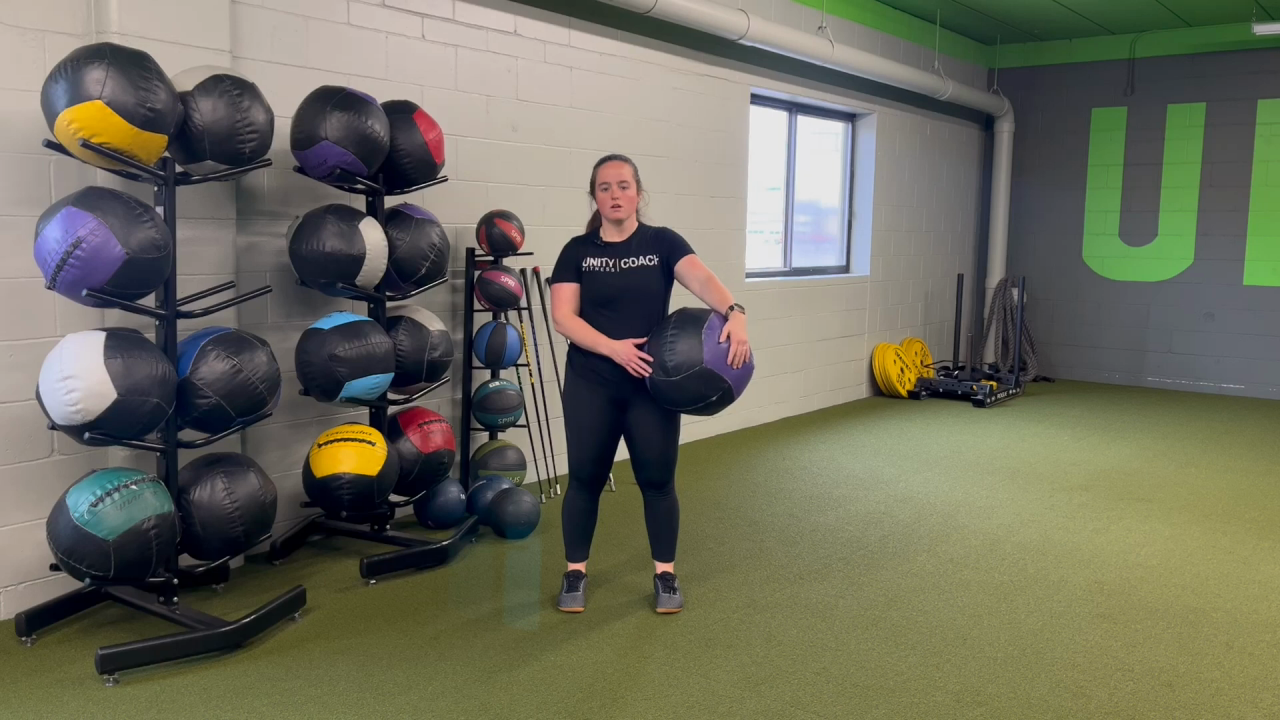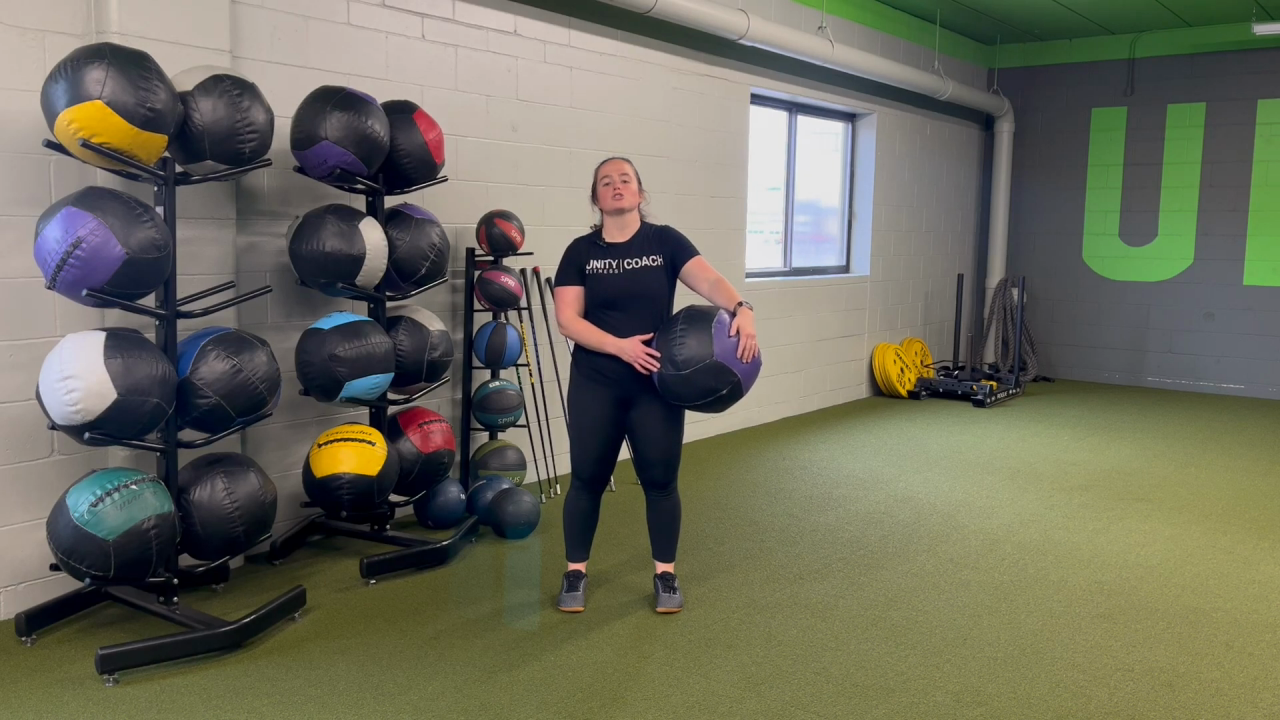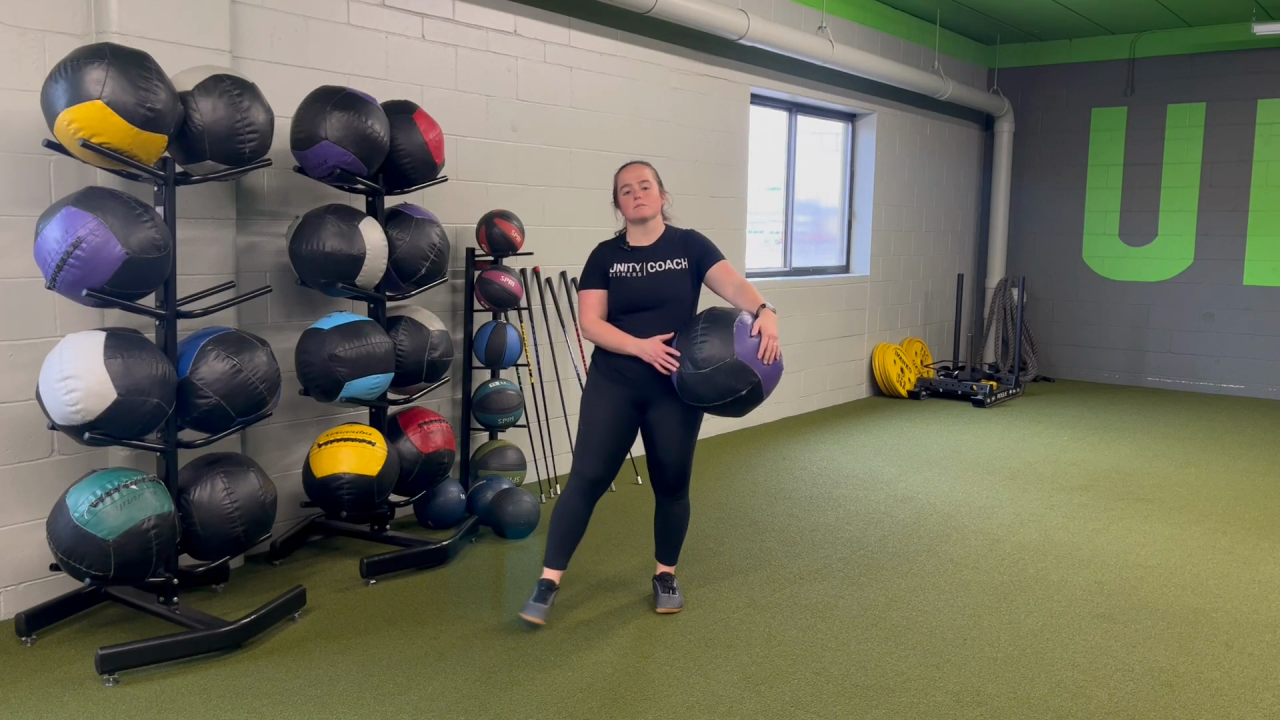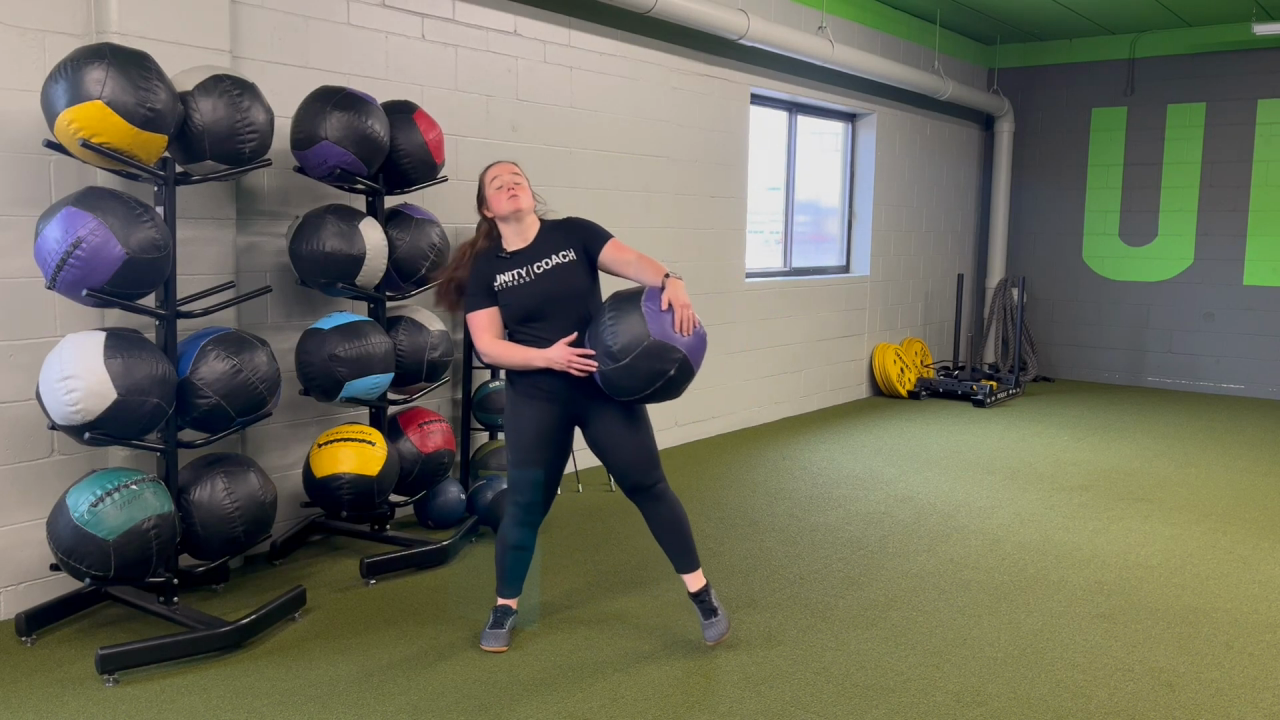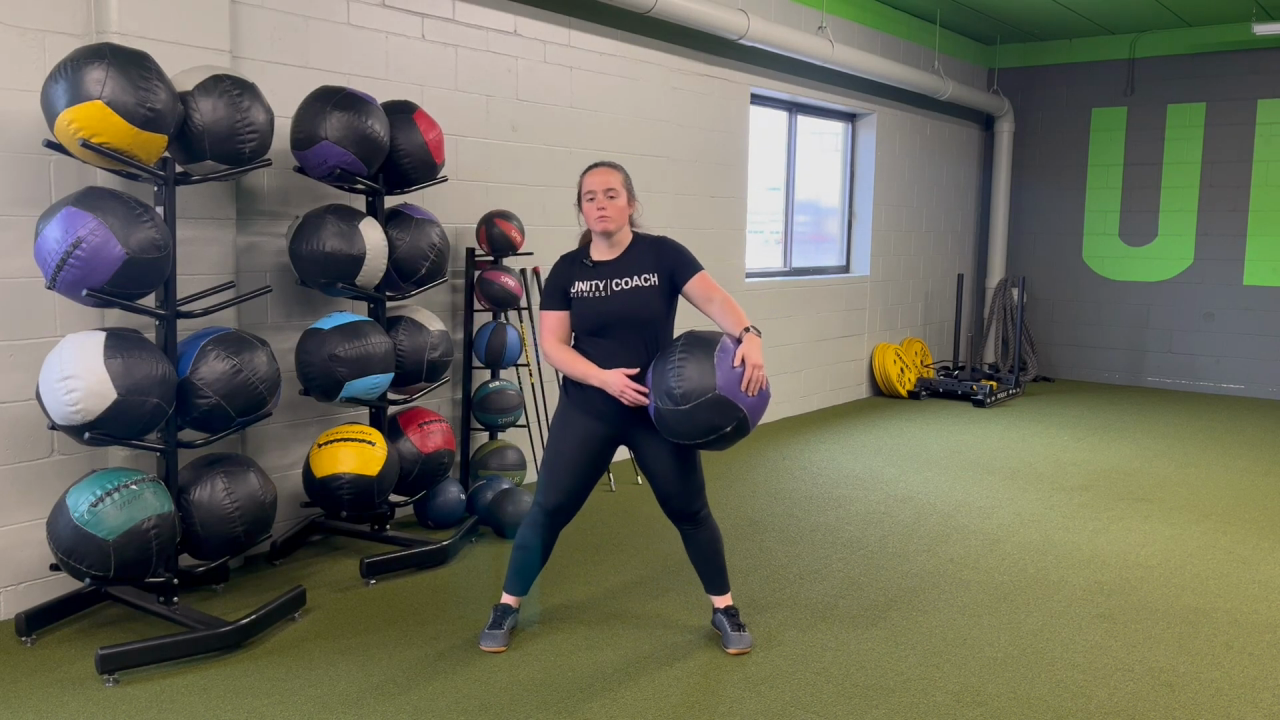
dt=1s
person 1, frame 1
left shoulder: (662, 242)
right shoulder: (577, 251)
left elbow: (701, 279)
right elbow: (563, 318)
left wrist: (733, 313)
right wrist: (613, 347)
left hip: (653, 385)
right hip: (591, 386)
left knee: (658, 480)
right knee: (585, 479)
left ankle: (665, 574)
right ankle: (575, 572)
person 1, frame 2
left shoulder: (665, 241)
right shoulder: (580, 251)
left elbow: (708, 280)
right elbow: (567, 320)
left wrist: (741, 309)
right wrist: (620, 345)
left hip: (657, 384)
right hip: (595, 386)
left knee: (660, 479)
right knee: (588, 479)
left ankle: (665, 574)
right ankle: (575, 572)
person 1, frame 3
left shoulder: (689, 245)
right shoulder: (605, 256)
left elbow: (731, 283)
right elbow: (590, 323)
left wrist: (763, 311)
right wrist: (640, 346)
left hip: (675, 388)
right hip: (613, 386)
left knee: (672, 484)
right knee: (587, 480)
left ankle: (665, 574)
right ankle: (548, 580)
person 1, frame 4
left shoulder: (573, 233)
right shoulder: (485, 270)
left elbow: (629, 261)
right elbow: (488, 345)
left wrist: (669, 282)
right wrist: (548, 356)
left hip: (605, 387)
right hip: (535, 400)
left knee: (647, 485)
right knee: (525, 504)
left ankle: (701, 591)
right ankle: (505, 607)
person 1, frame 5
left shoulder: (662, 254)
right shoulder: (567, 270)
left elbow: (713, 300)
right elbow: (553, 345)
left wrist: (748, 336)
right wrist: (604, 377)
right hip: (586, 411)
left knee: (688, 509)
right knee: (550, 508)
left ankle: (723, 608)
right ankle: (507, 606)
